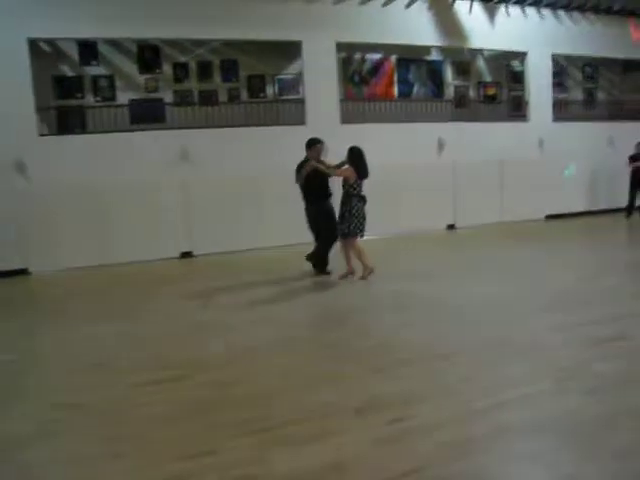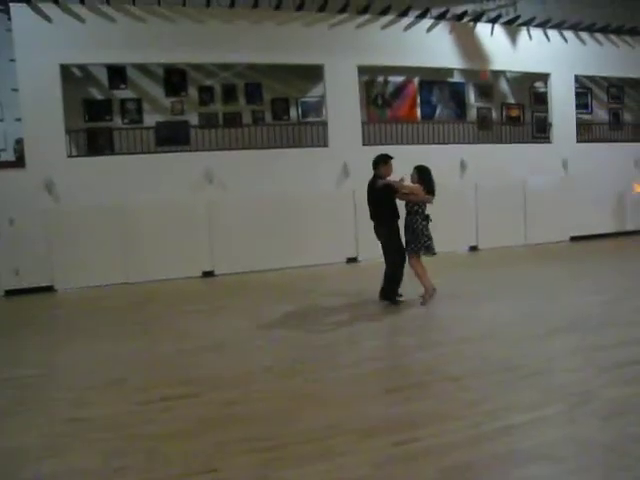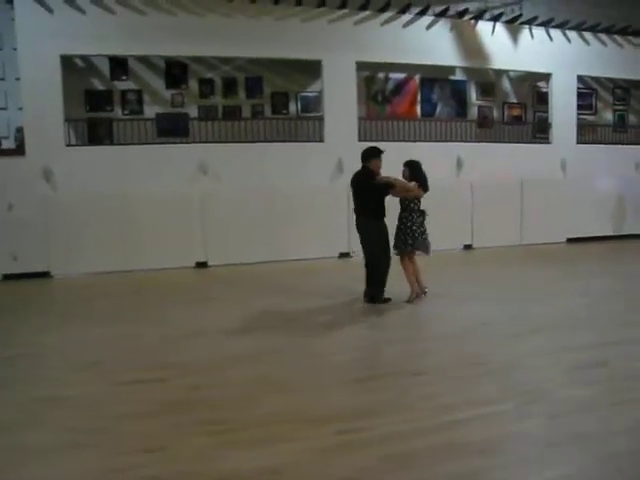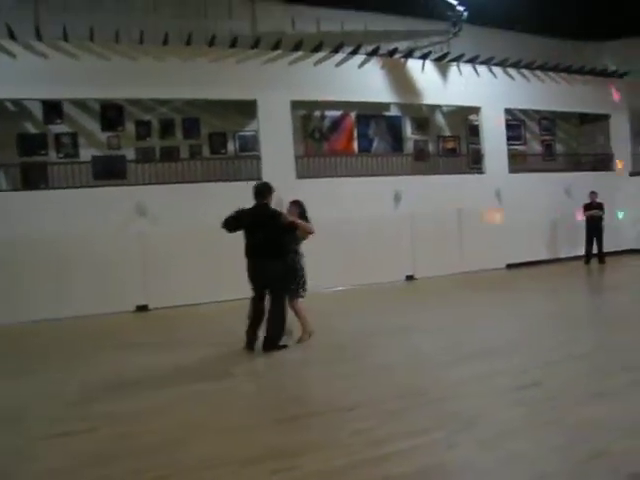
dt=1s
person 1, frame 1
left shoulder: (321, 164)
right shoulder: (303, 166)
right elbow: (299, 181)
right wrist: (307, 168)
left hip: (326, 203)
right hip: (314, 206)
left knee: (332, 234)
right knee: (322, 237)
left ankle: (314, 257)
right ankle: (320, 266)
person 1, frame 2
left shoulder: (379, 182)
right shoulder: (379, 183)
left hip: (386, 225)
right hip: (385, 226)
left knee: (393, 259)
right knee: (396, 259)
left ankle: (389, 291)
right ankle: (388, 293)
person 1, frame 3
left shoulder: (357, 177)
right shoulder: (374, 180)
right elbow: (396, 189)
right wrist: (412, 189)
left hip: (362, 222)
right hip: (374, 223)
left knee: (372, 258)
right knee: (383, 258)
left ankle: (371, 293)
right ankle: (375, 294)
person 1, frame 4
left shoulder: (246, 215)
right shoulder: (276, 216)
left elbow: (227, 225)
right elbow: (299, 228)
left hip: (254, 264)
right hip: (275, 265)
left knee: (257, 301)
right knee: (277, 304)
left ankle: (251, 339)
right ankle: (271, 342)
person 2, frame 1
left shoulder: (350, 171)
right shoulder: (358, 171)
left elbow: (333, 172)
left wrist: (316, 165)
left hip: (352, 206)
right hip: (355, 205)
left knee: (351, 239)
right knee: (345, 238)
left ankle: (367, 266)
right ankle: (349, 268)
person 2, frame 2
left shoulder: (418, 188)
right shoulder: (417, 190)
left elbow: (402, 186)
right elbow: (402, 195)
left wrist: (387, 181)
left hip: (417, 225)
right hip: (416, 225)
left knee: (413, 259)
right knee: (416, 259)
left ankle: (428, 288)
right ankle: (429, 286)
person 2, frame 3
left shoulder: (416, 186)
left hip: (412, 223)
right hip: (407, 223)
left knee: (405, 257)
right knee: (409, 257)
left ankle: (415, 289)
right ankle: (421, 288)
person 2, frame 4
left shoulder: (300, 228)
left elbow: (310, 230)
left wrist: (295, 221)
left hip: (294, 264)
left knee: (293, 301)
right knee: (287, 300)
left ankle: (307, 330)
